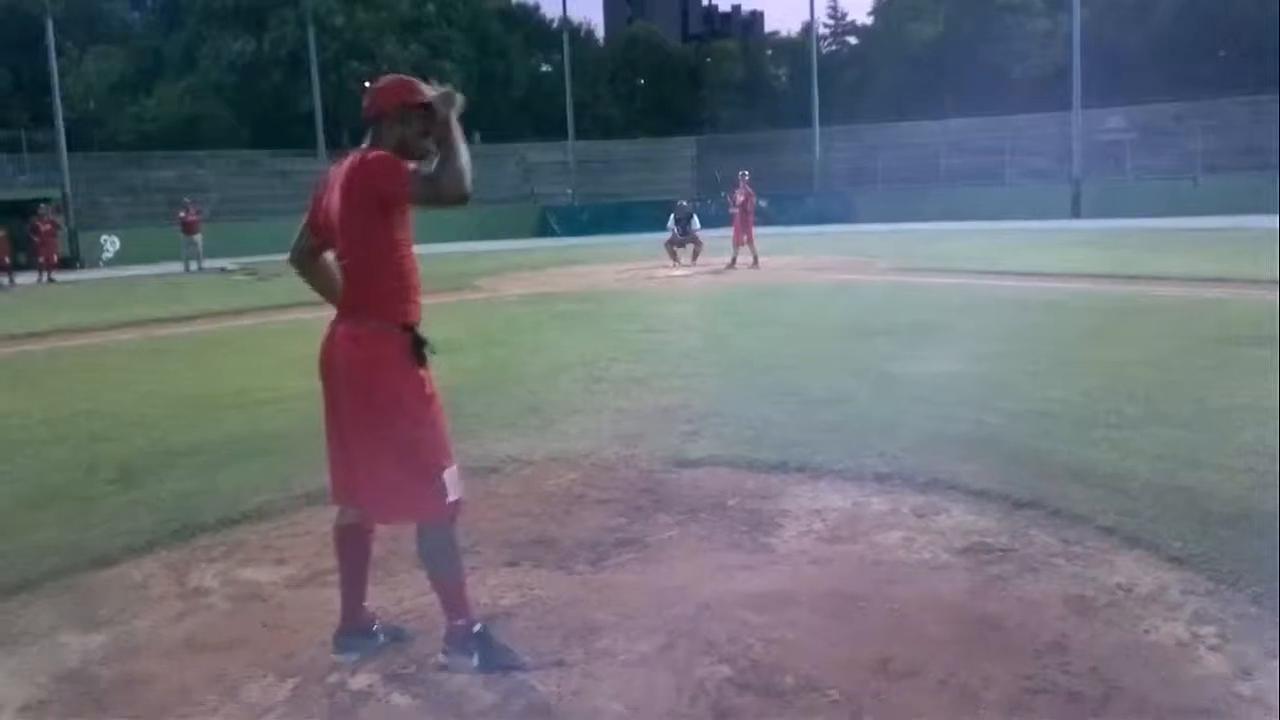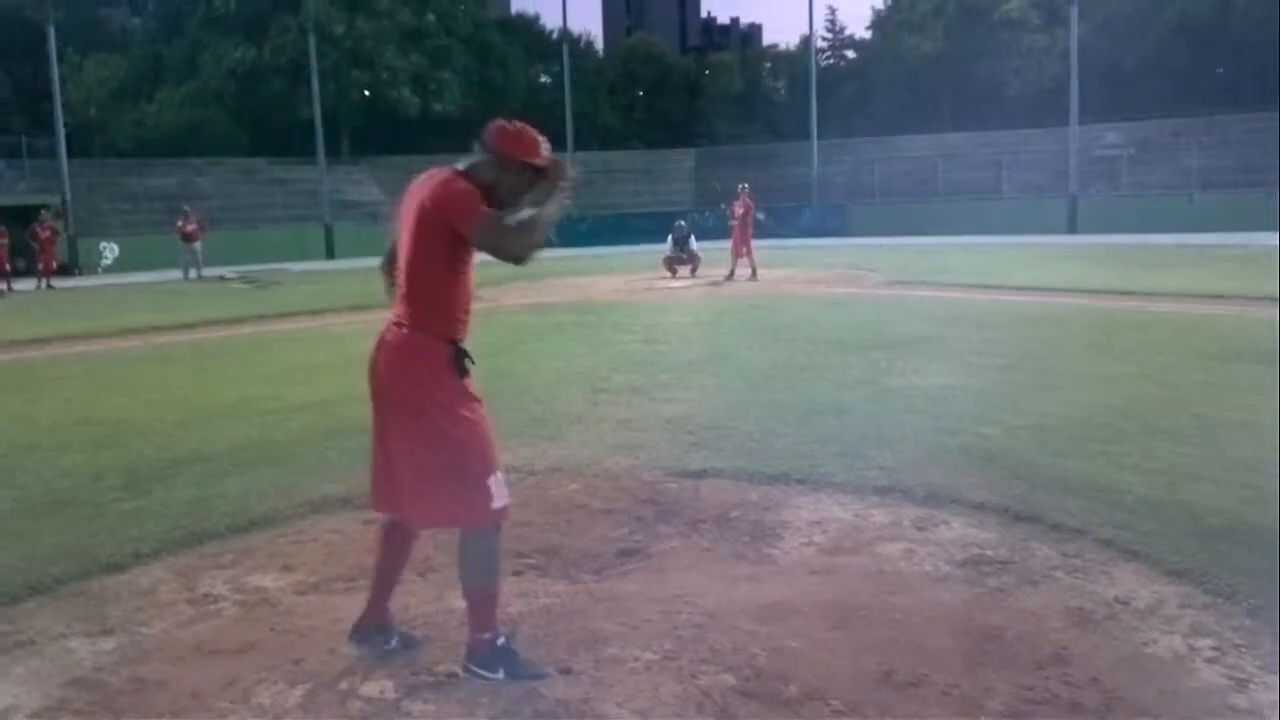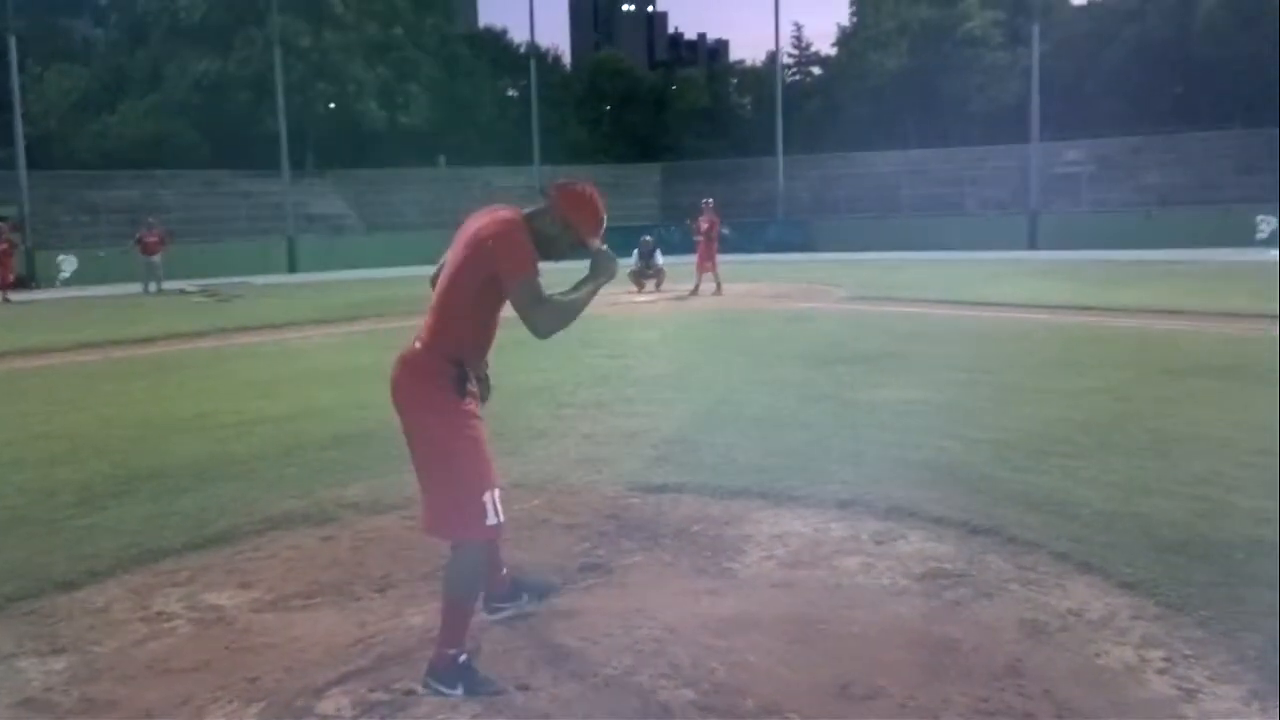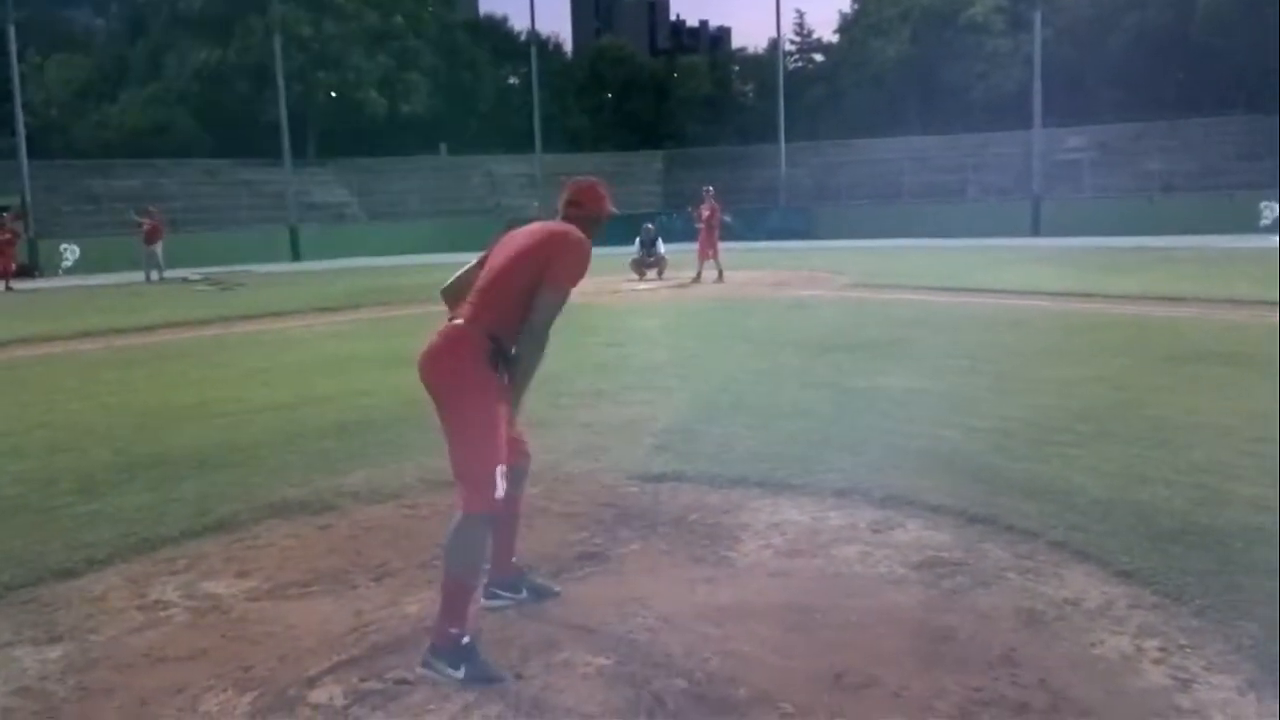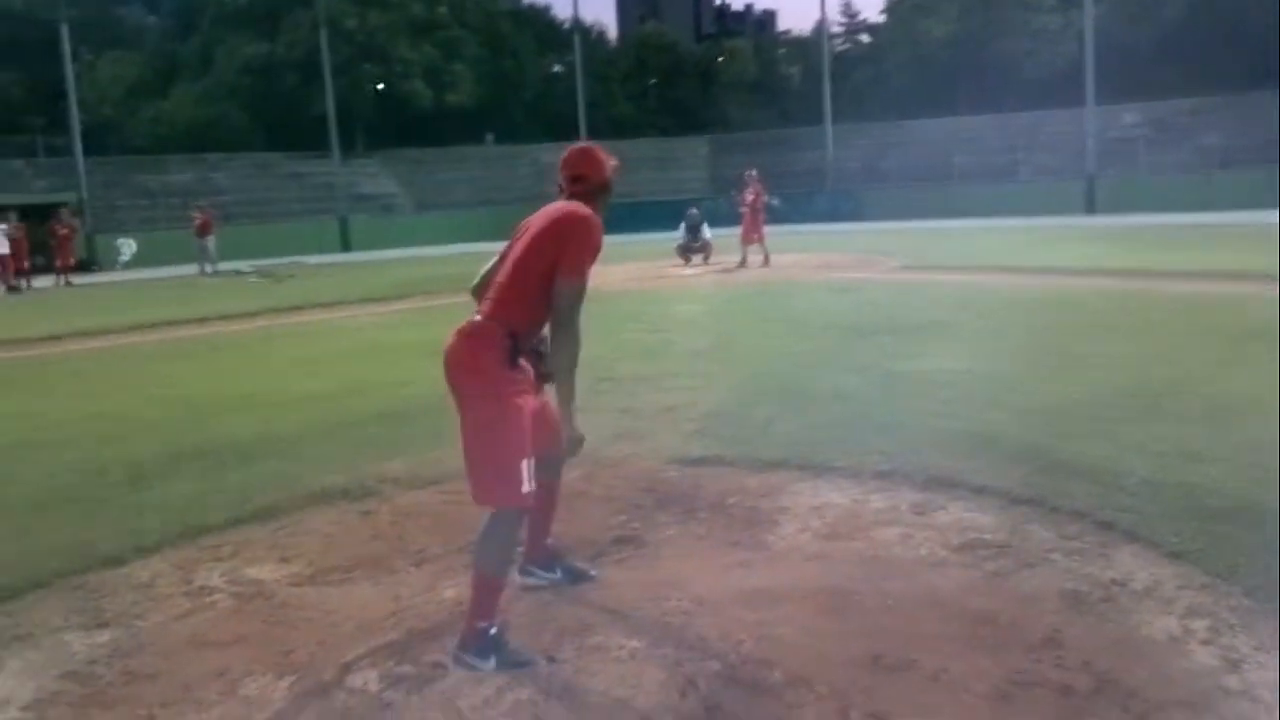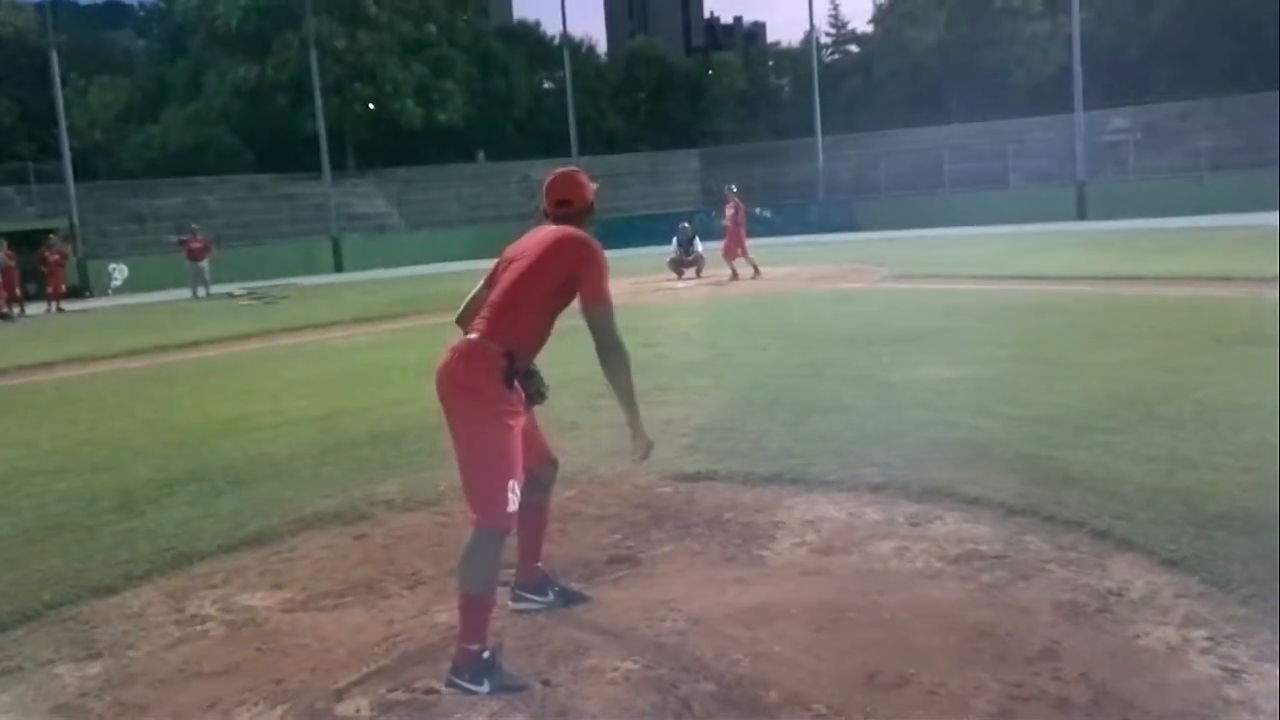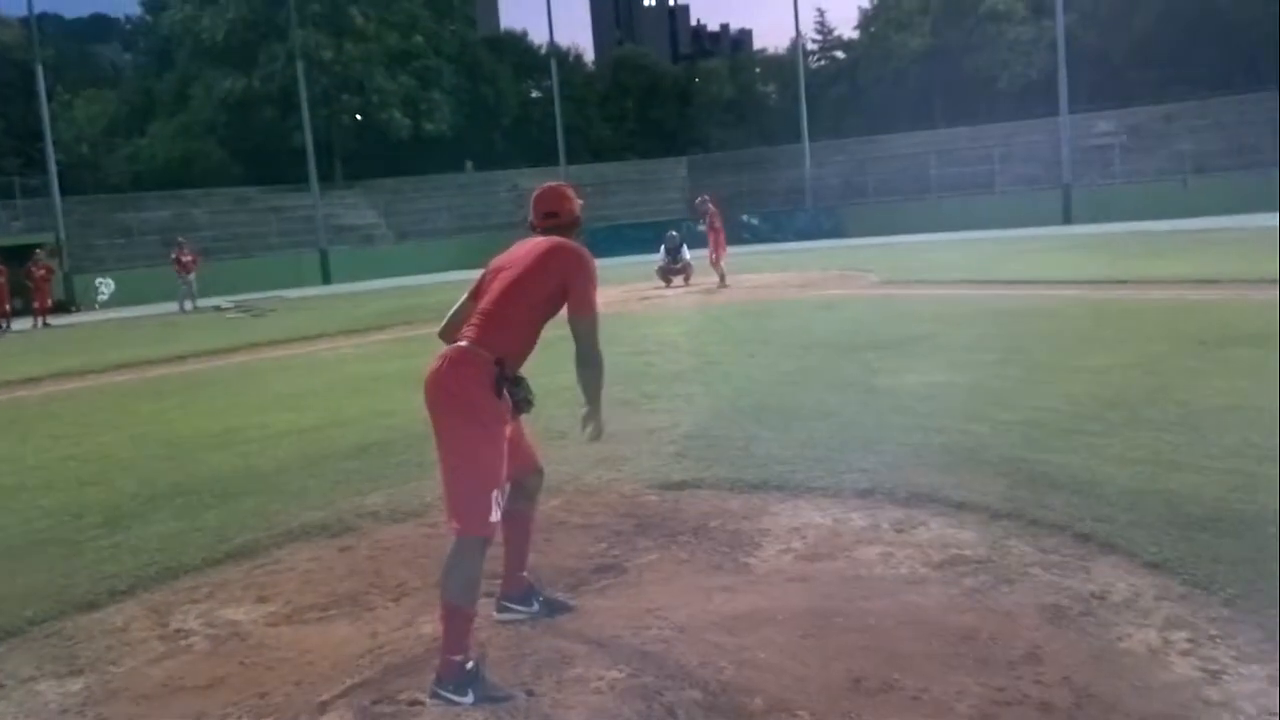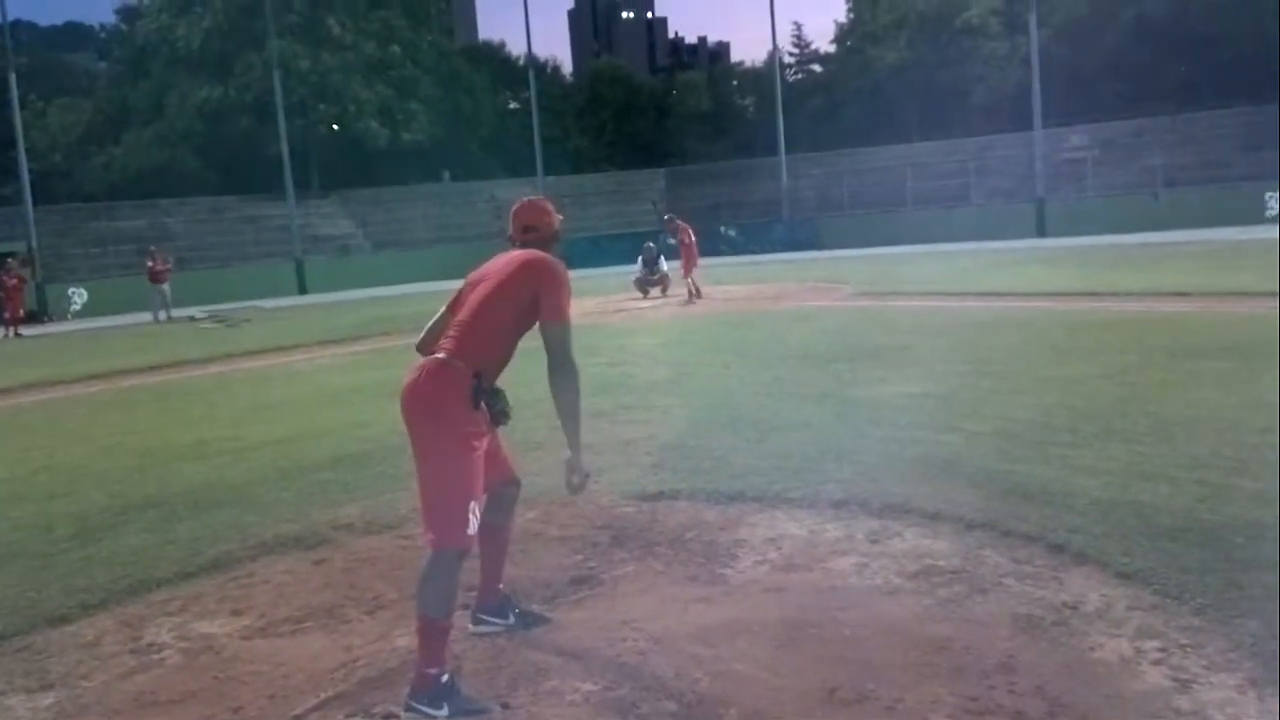
dt=0.5s
person 1, frame 1
left shoulder: (339, 176)
right shoulder: (376, 168)
left elbow: (304, 256)
right elbow: (455, 189)
right wrist: (450, 125)
left hip: (347, 343)
right hip: (386, 351)
left knee: (359, 493)
right knee: (436, 499)
left ankle: (354, 624)
right ankle: (463, 635)
person 1, frame 2
left shoulder: (428, 184)
right shoulder: (456, 193)
left elbow: (393, 261)
right elbow: (516, 248)
right wrist: (555, 191)
left hip: (398, 351)
right hip: (430, 362)
left knee: (414, 494)
right knee: (484, 507)
left ankle: (375, 623)
right ankle: (484, 647)
person 1, frame 3
left shoulder: (492, 218)
right shoulder: (511, 234)
left elbow: (441, 281)
right elbow: (542, 320)
right wrist: (598, 278)
left hip: (431, 369)
right hip: (439, 381)
left knee: (472, 490)
right knee: (477, 519)
left ankle: (499, 588)
right ankle: (448, 664)
person 1, frame 4
left shoulder: (523, 235)
right shoulder: (574, 243)
left elbow: (453, 290)
right elbow: (536, 327)
right wrist: (515, 389)
left hip: (456, 352)
right hip: (467, 361)
left knee: (513, 464)
right knee: (484, 497)
left ankle: (503, 577)
right ankle: (448, 643)
person 1, frame 5
left shoulder: (545, 218)
right shoulder: (583, 223)
left elbow: (483, 287)
right elbow: (565, 320)
right wrist: (567, 410)
left hip: (497, 353)
right hip: (488, 360)
left knee: (549, 451)
right knee: (514, 497)
left ankle: (538, 559)
right ankle: (478, 637)
person 1, frame 6
left shoulder: (526, 243)
right shoulder: (582, 247)
left elbow: (466, 315)
right elbow: (607, 343)
right wrist: (634, 419)
left hip: (482, 371)
right hip: (481, 380)
left knee: (540, 469)
right knee: (496, 515)
left ankle: (530, 583)
right ankle: (469, 659)
person 1, frame 7
left shoulder: (512, 255)
right shoulder: (573, 256)
left elbow: (449, 329)
right elbow: (587, 349)
right wrist: (594, 410)
left hip: (470, 379)
right hip: (471, 386)
left knee: (526, 478)
right knee: (476, 526)
left ankle: (515, 593)
right ankle: (453, 671)
person 1, frame 8
left shoulder: (492, 267)
right shoulder: (548, 269)
left elbow: (427, 341)
right elbow: (560, 363)
right wrist: (574, 449)
left hip: (441, 390)
right hip: (446, 398)
left knee: (502, 489)
right knee: (453, 539)
left ankle: (490, 604)
